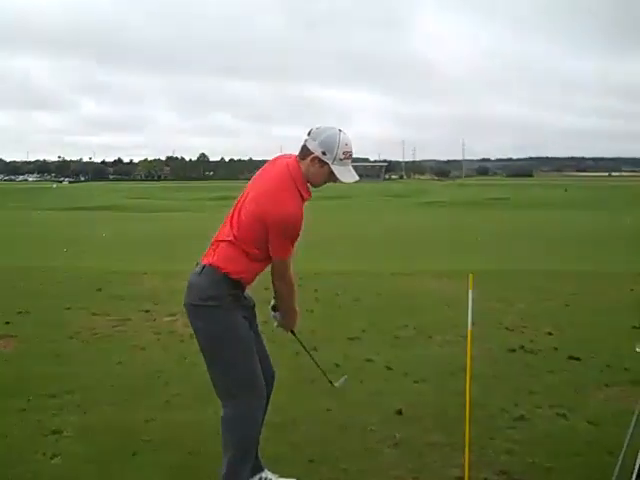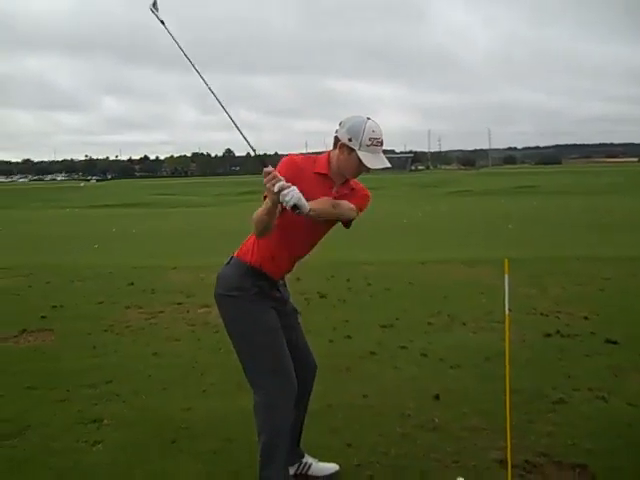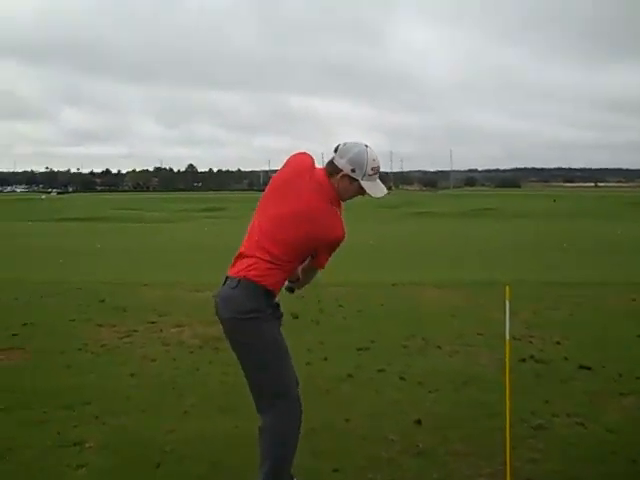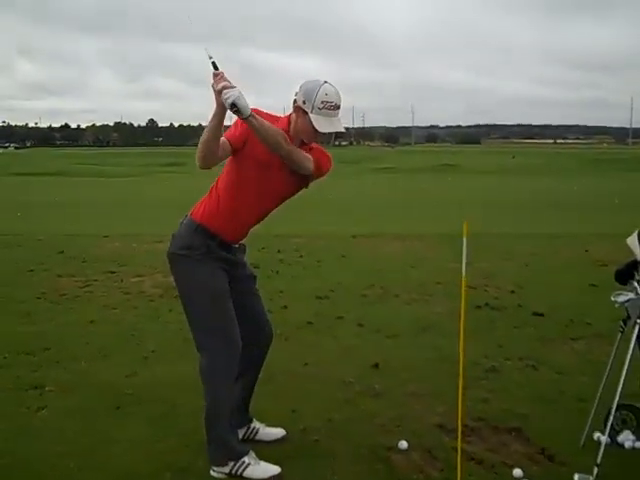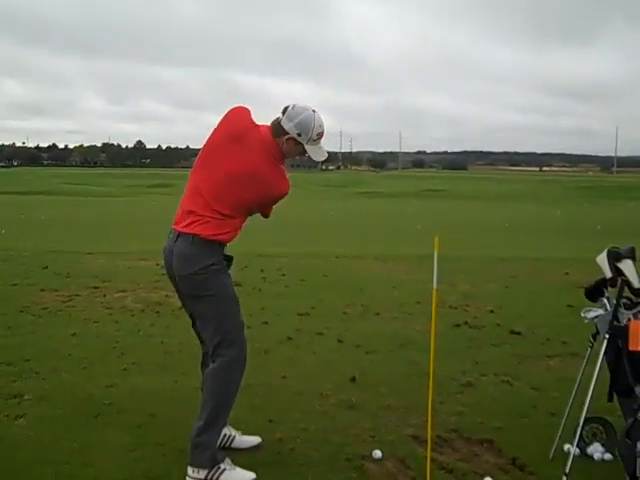
dt=1s
person 1, frame 1
left shoulder: (285, 162)
right shoulder: (289, 210)
right elbow: (281, 276)
left wrist: (283, 307)
right wrist: (290, 317)
left hip: (223, 287)
right hip: (215, 294)
left knee: (262, 380)
right knee: (246, 395)
person 1, frame 2
left shoulder: (357, 196)
right shoulder: (295, 165)
left elbow: (329, 209)
right elbow: (260, 229)
left wrist: (300, 202)
right wrist: (275, 200)
left hip: (273, 284)
right hip: (242, 283)
left knee: (303, 370)
right knee: (276, 383)
person 1, frame 3
left shoulder: (300, 163)
right shoulder: (332, 228)
left hip: (236, 292)
right hip: (250, 305)
left knee: (285, 392)
right knee: (284, 408)
person 1, frame 4
left shoulder: (319, 161)
right shoulder: (255, 122)
left elbow: (283, 149)
right elbow: (204, 159)
left wrist: (245, 111)
right wrist: (221, 110)
left hip: (231, 250)
right hip: (196, 244)
left knee: (258, 335)
right knee: (222, 348)
left ankle: (237, 421)
person 1, frame 5
left shoulder: (238, 117)
right shoulder: (278, 183)
left hip: (178, 247)
right hip: (202, 257)
left knee: (218, 344)
right knee: (231, 353)
left ankle: (213, 427)
